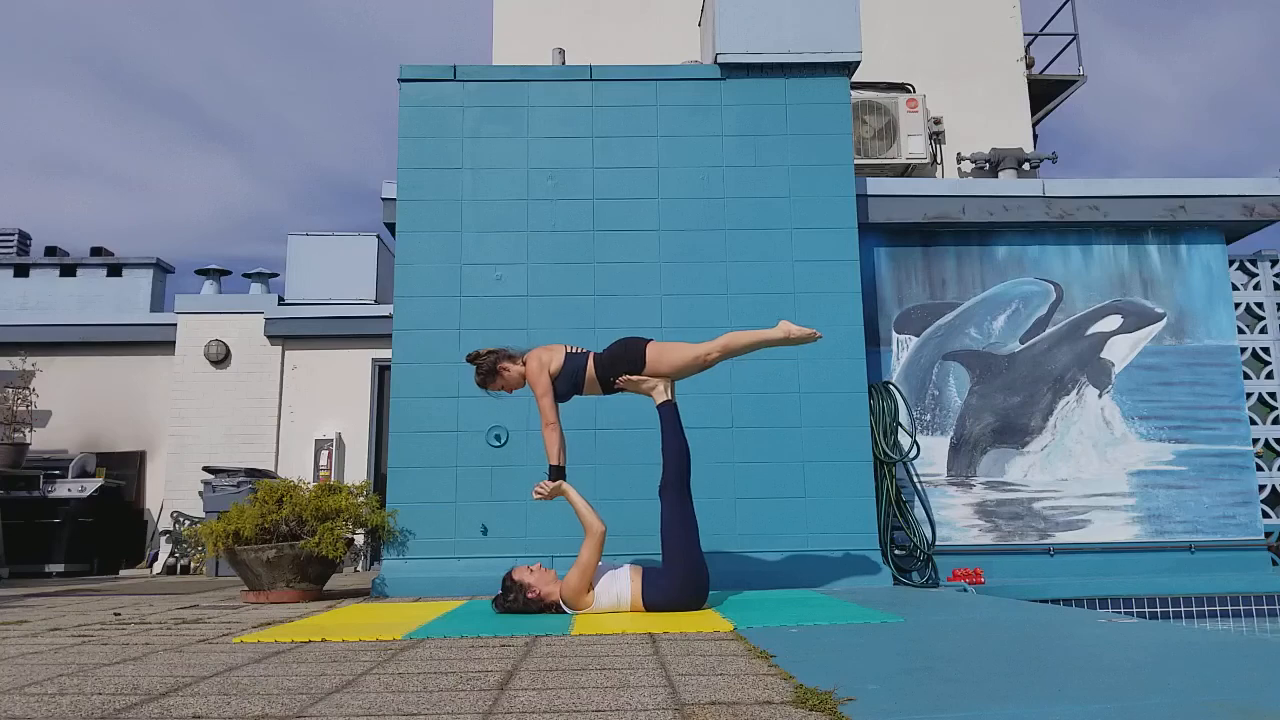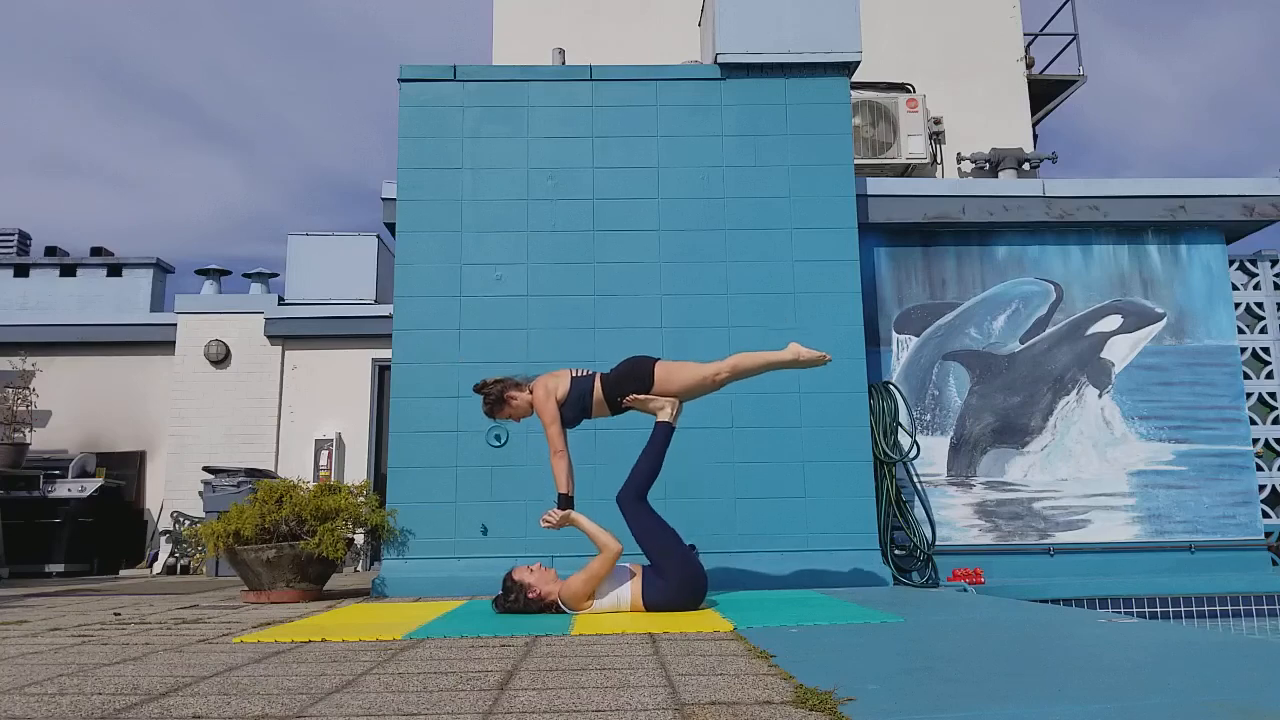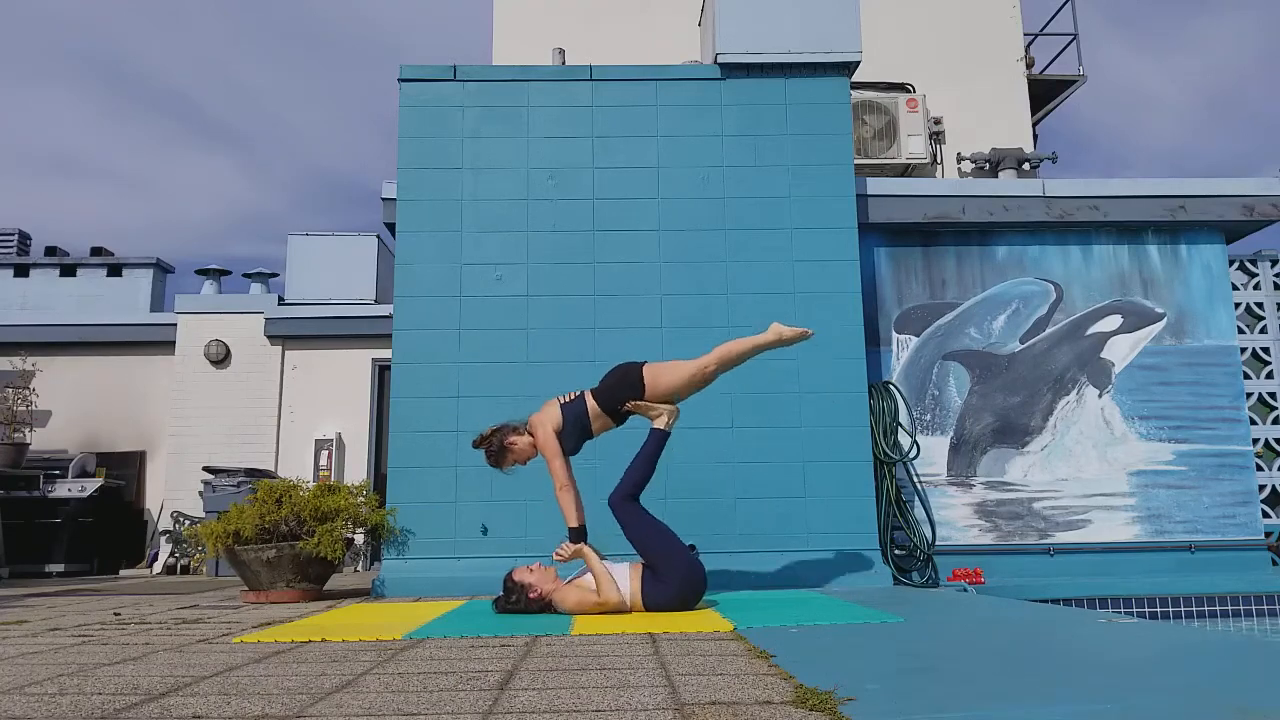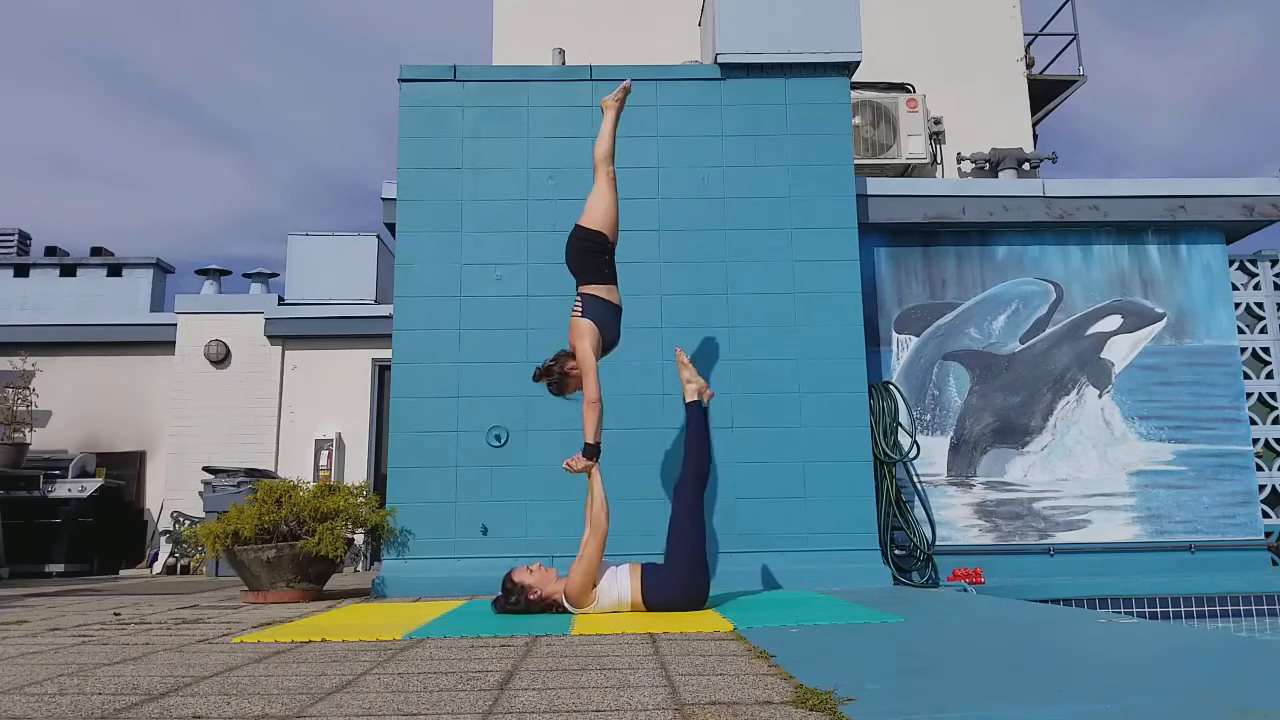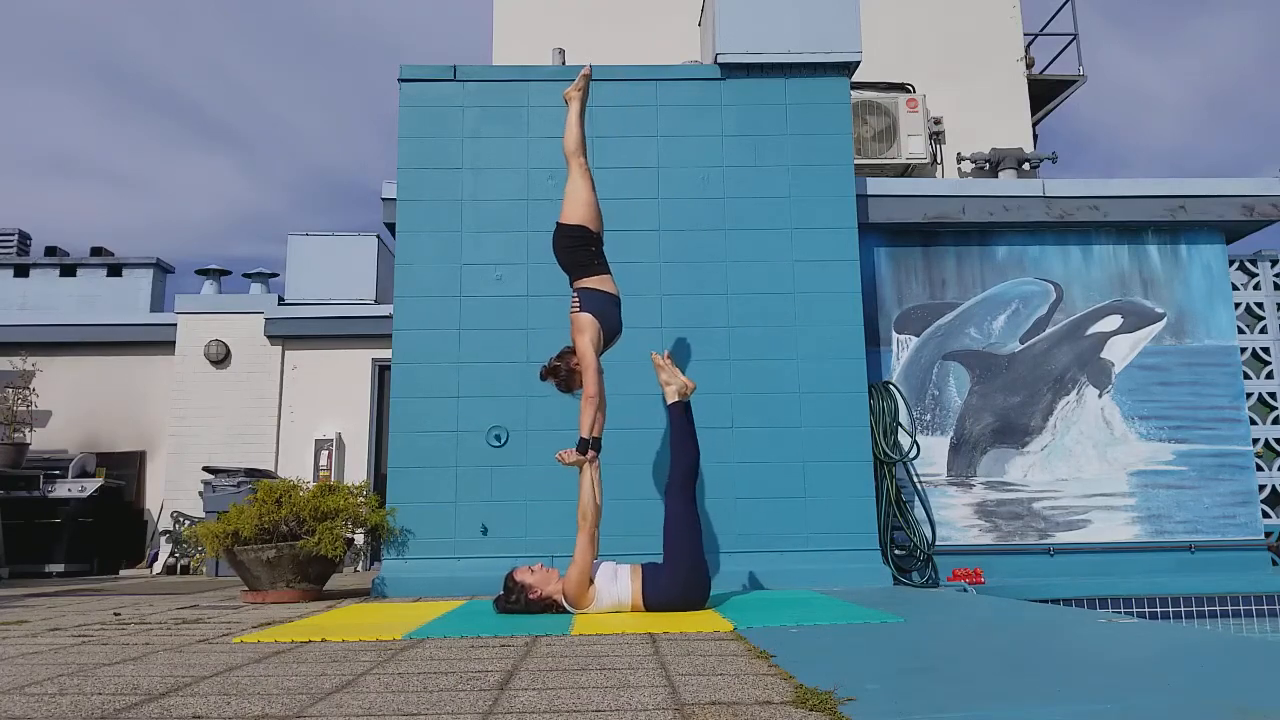
dt=0.7s
person 1, frame 1
left shoulder: (534, 365)
right shoulder: (540, 364)
left elbow: (550, 424)
right elbow: (554, 425)
left wrist: (555, 475)
right wrist: (558, 475)
left hip: (628, 362)
right hip: (625, 367)
left knee: (708, 353)
right knee: (707, 355)
left ankle: (779, 334)
right ankle: (778, 332)
person 1, frame 2
left shoulder: (540, 393)
right shoulder: (549, 391)
left elbow: (558, 452)
right elbow: (562, 453)
left wrist: (564, 503)
right wrist: (567, 503)
left hip: (635, 381)
right hip: (632, 385)
left knee: (718, 373)
right knee: (717, 376)
left ankle: (788, 355)
right ankle: (788, 355)
person 1, frame 3
left shoulder: (540, 427)
right shoulder: (544, 427)
left elbow: (563, 486)
right elbow: (568, 487)
left wrist: (576, 538)
right wrist: (579, 537)
left hip: (626, 387)
right hip: (624, 393)
left knee: (705, 368)
right knee: (704, 370)
left ankle: (771, 337)
right ankle: (771, 336)
person 1, frame 4
left shoulder: (584, 348)
right shoulder: (584, 348)
left elbow: (593, 401)
right elbow: (593, 402)
left wrist: (589, 452)
right wrist: (590, 451)
left hip: (592, 251)
right hip: (592, 254)
left knee: (604, 174)
right knee: (604, 175)
left ankle: (613, 109)
person 1, frame 5
right shoulder: (587, 342)
left elbow: (594, 397)
left wrist: (588, 445)
right wrist: (588, 445)
left hip: (582, 247)
right hip: (579, 247)
left knee: (579, 166)
right knee: (579, 166)
left ankle: (577, 100)
right ankle: (576, 101)
person 2, frame 1
left shoulder: (570, 595)
right shoulder: (571, 593)
right elbow: (597, 531)
right wrist: (566, 490)
left hip: (678, 587)
right hip: (682, 589)
right knee: (673, 489)
right ankle: (663, 399)
person 2, frame 2
left shoulder: (573, 589)
right shoulder: (571, 593)
right elbow: (613, 548)
right wrist: (573, 517)
left hip: (678, 587)
right hip: (681, 586)
right knee: (629, 498)
left ankle: (665, 419)
right ankle: (665, 419)
person 2, frame 3
left shoulder: (568, 590)
right shoulder: (565, 599)
right elbow: (613, 598)
left wrist: (582, 551)
right wrist: (585, 551)
left hip: (677, 583)
right hip: (679, 584)
left knee: (620, 501)
right knee: (622, 501)
left ankle: (660, 425)
right ankle: (660, 425)
person 2, frame 4
left shoulder: (574, 587)
right shoulder: (574, 592)
left elbow: (592, 528)
right elbow: (600, 529)
left wrist: (592, 472)
right wrist: (593, 473)
left hip: (679, 587)
right hip: (681, 588)
right knee: (687, 491)
left ankle: (697, 400)
right ankle: (693, 398)
person 2, frame 5
left shoulder: (574, 589)
right shoulder: (574, 593)
left elbow: (592, 518)
right elbow: (586, 524)
left wrist: (589, 465)
right wrist: (585, 468)
left hip: (679, 586)
right hip: (681, 587)
right knee: (679, 490)
left ankle: (678, 397)
right ankle: (673, 397)
